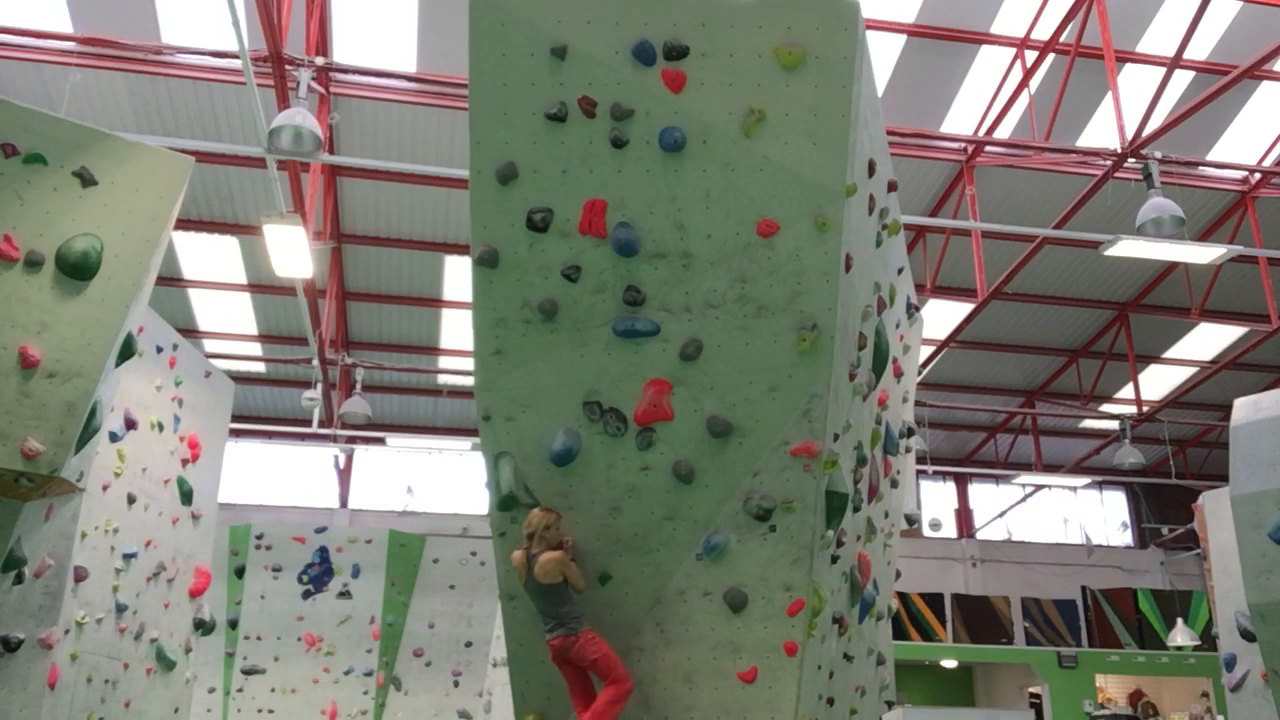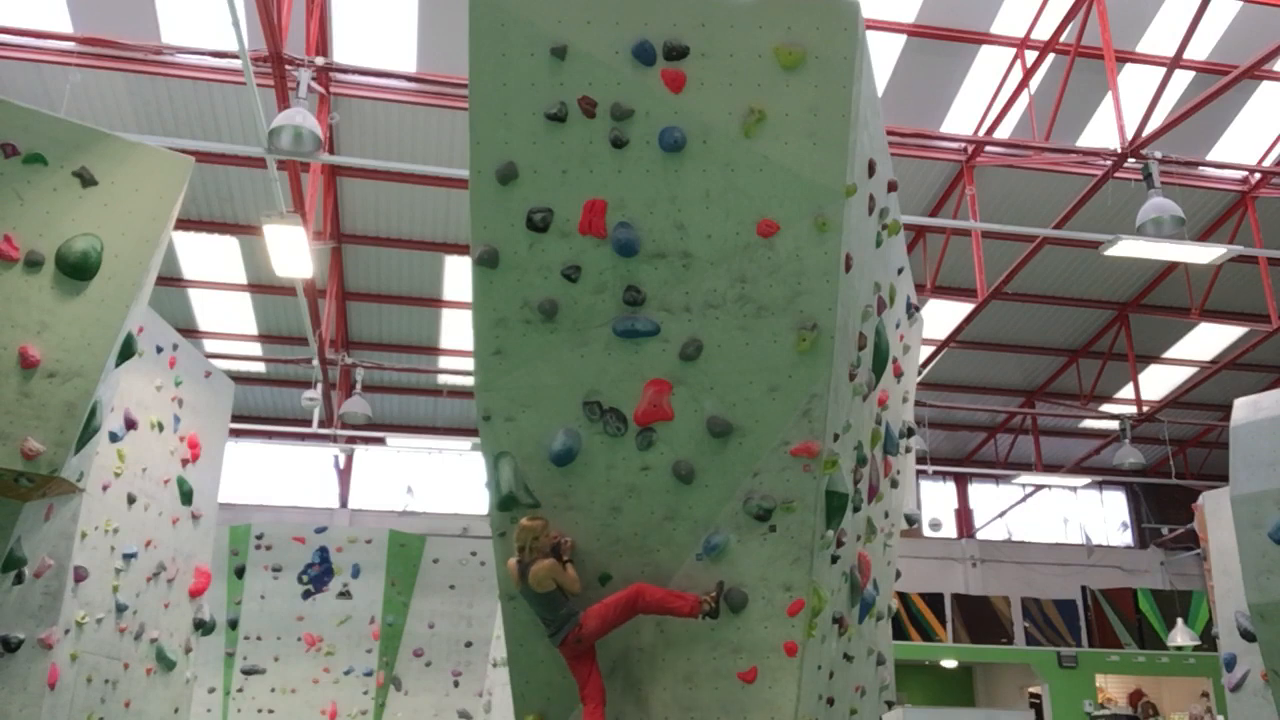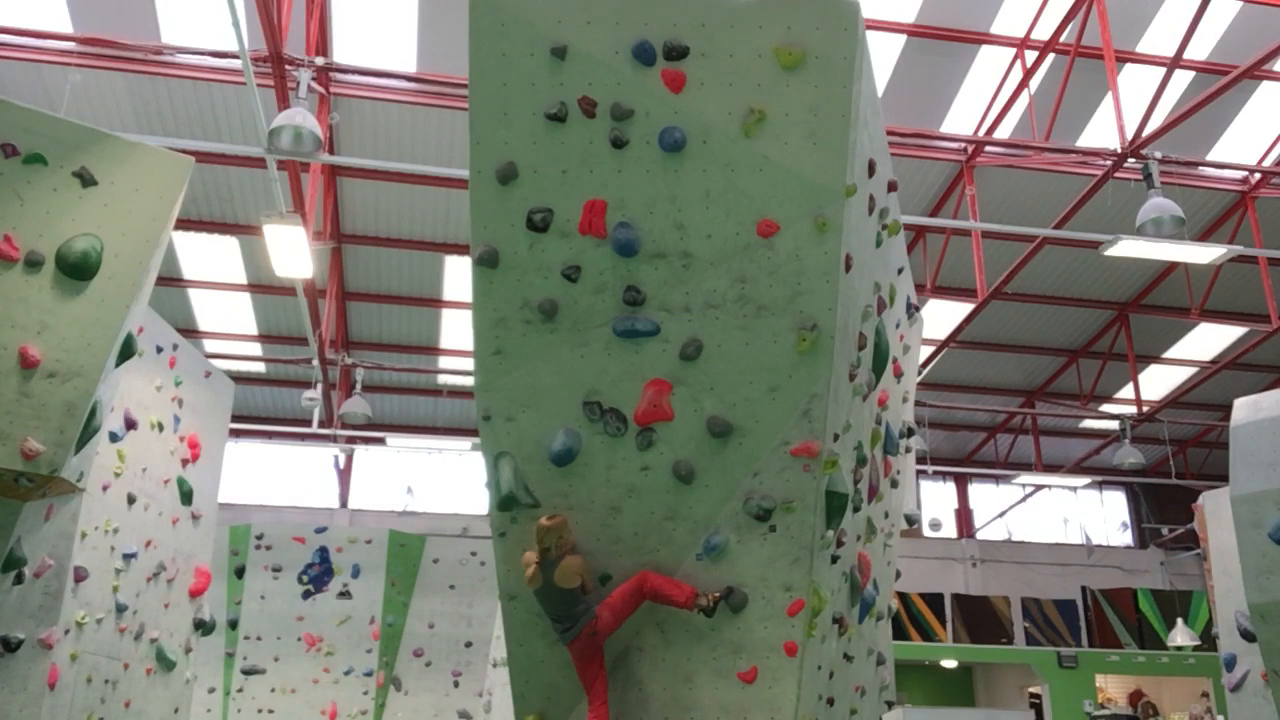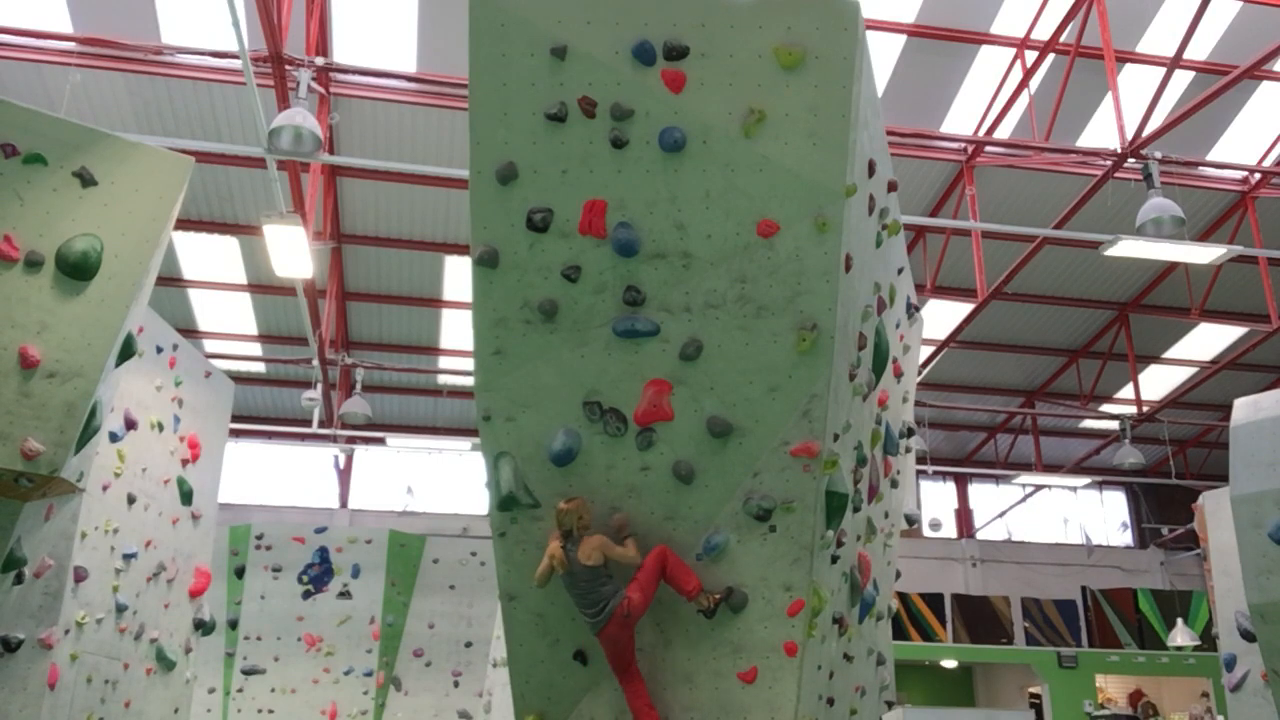
dt=0.7s
person 1, frame 1
left shoulder: (516, 559)
right shoulder: (555, 557)
right elbow: (579, 586)
right wrist: (569, 557)
left hip: (555, 641)
right hip: (576, 635)
left knee: (584, 703)
right knee: (620, 685)
person 1, frame 2
left shoulder: (513, 566)
right shoulder: (547, 566)
right elbow: (575, 588)
left wrist: (551, 549)
right wrist: (566, 557)
left hip: (566, 642)
right hip: (580, 629)
left knee: (592, 699)
right knee: (638, 594)
right ankle: (701, 606)
person 1, frame 3
left shoulder: (529, 560)
right shoulder: (573, 563)
left wrist: (553, 550)
left hip: (575, 642)
right hip: (595, 624)
left knee: (596, 700)
right knee: (644, 581)
right ankle: (699, 601)
person 1, frame 4
left shoulder: (555, 550)
right shoulder: (596, 542)
left elbow: (539, 582)
right elbow: (636, 559)
right wrist: (625, 533)
left hip: (604, 629)
right hip: (625, 607)
left knee: (630, 682)
right knee: (661, 554)
right ankle: (703, 600)
